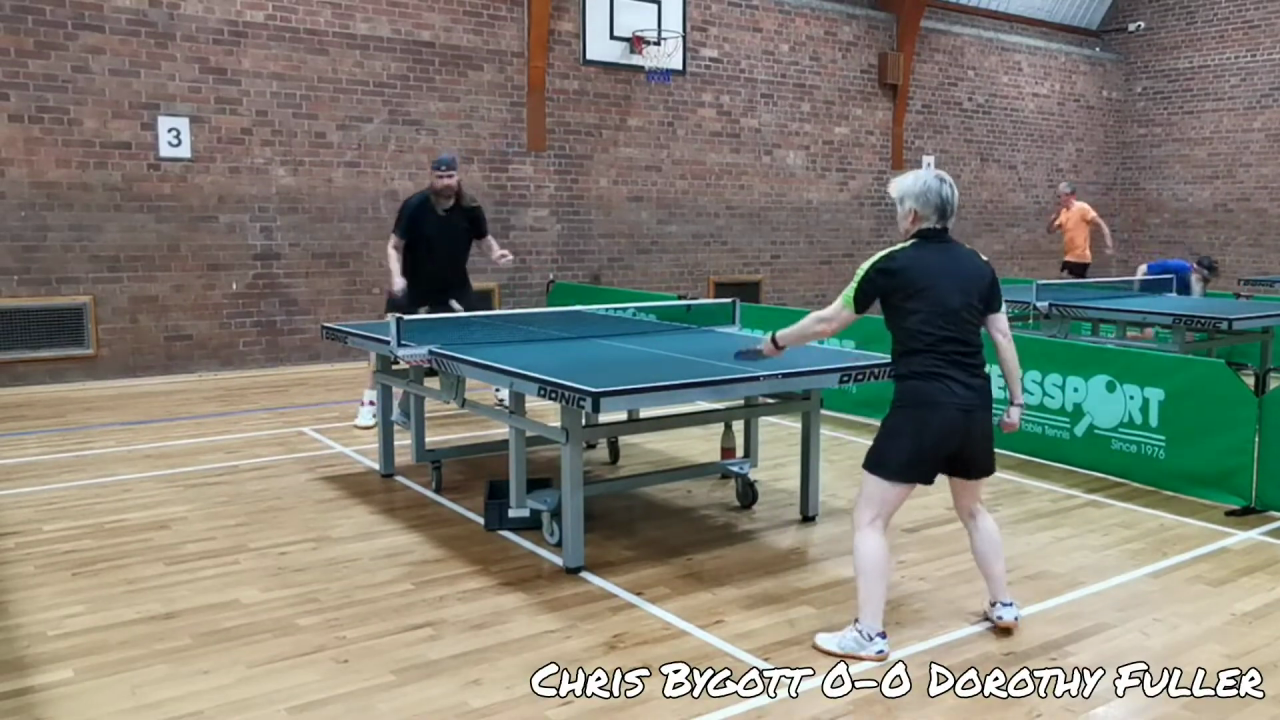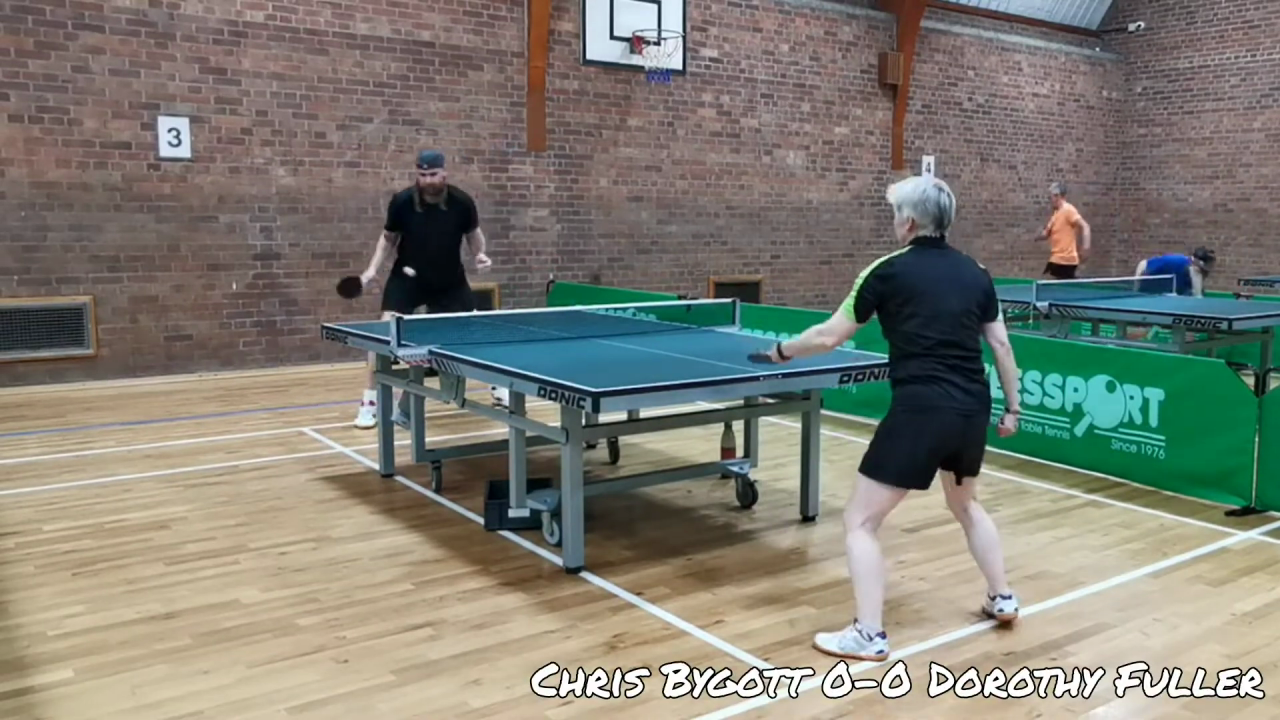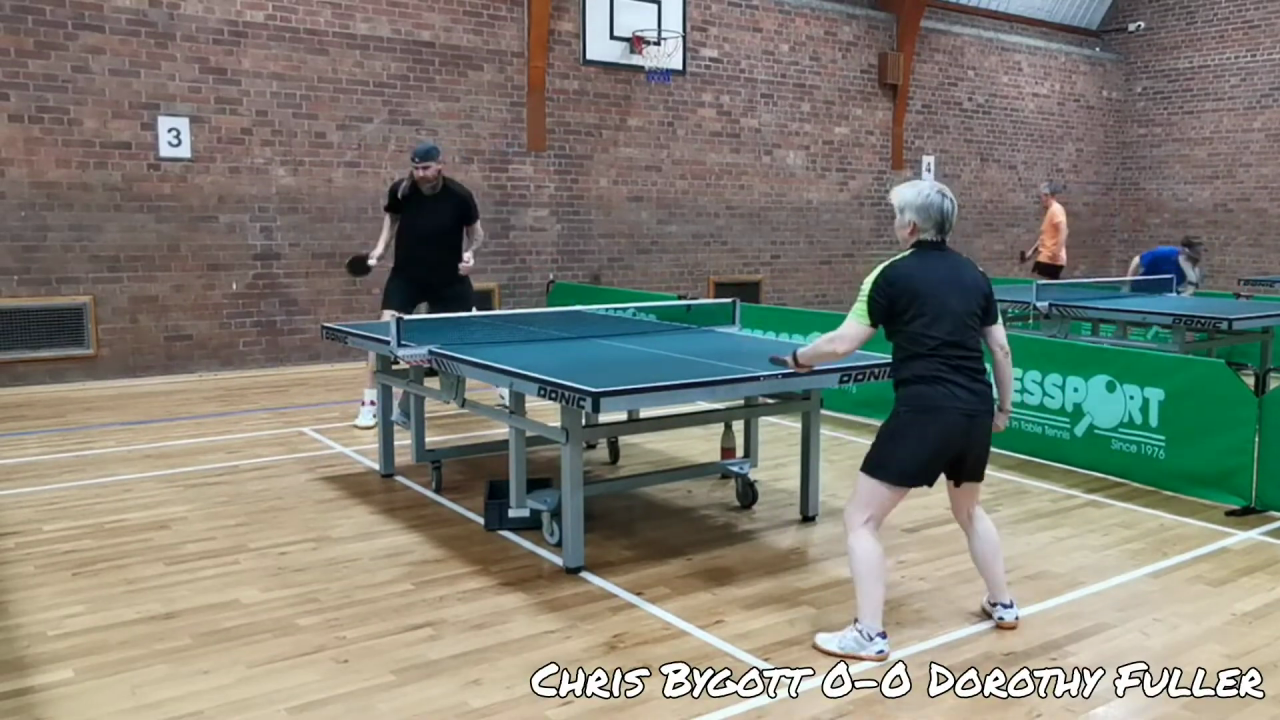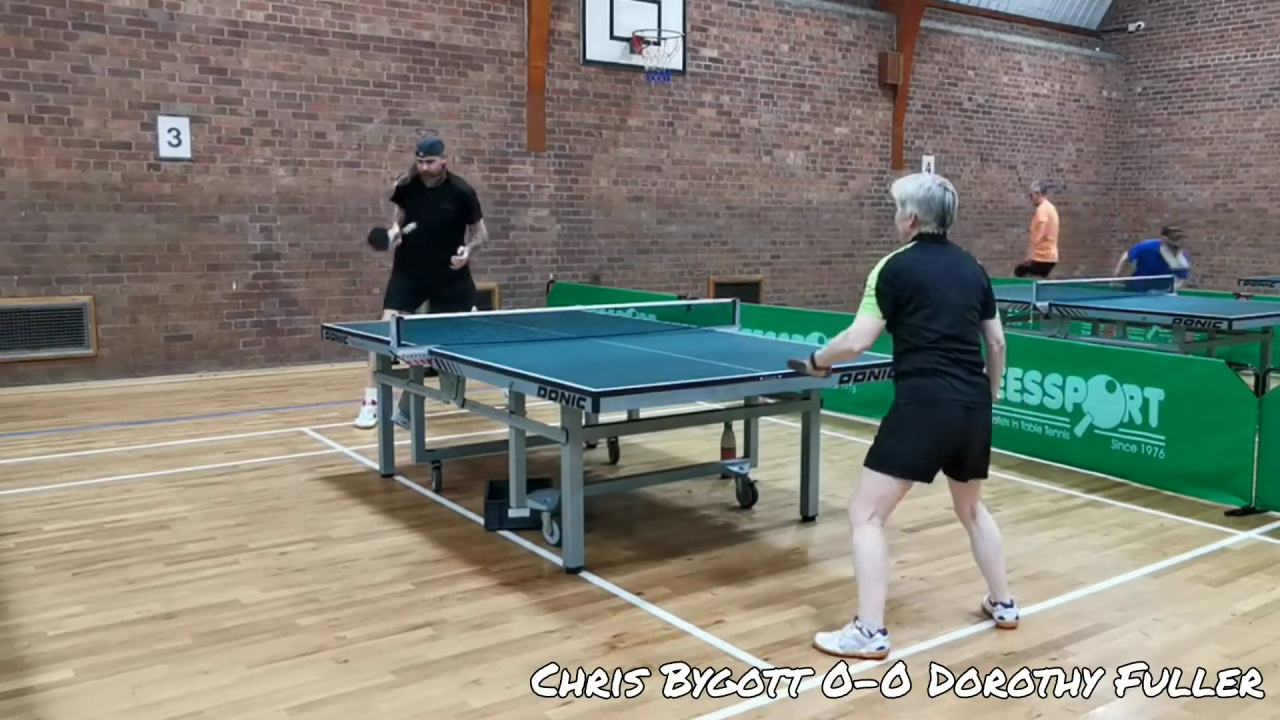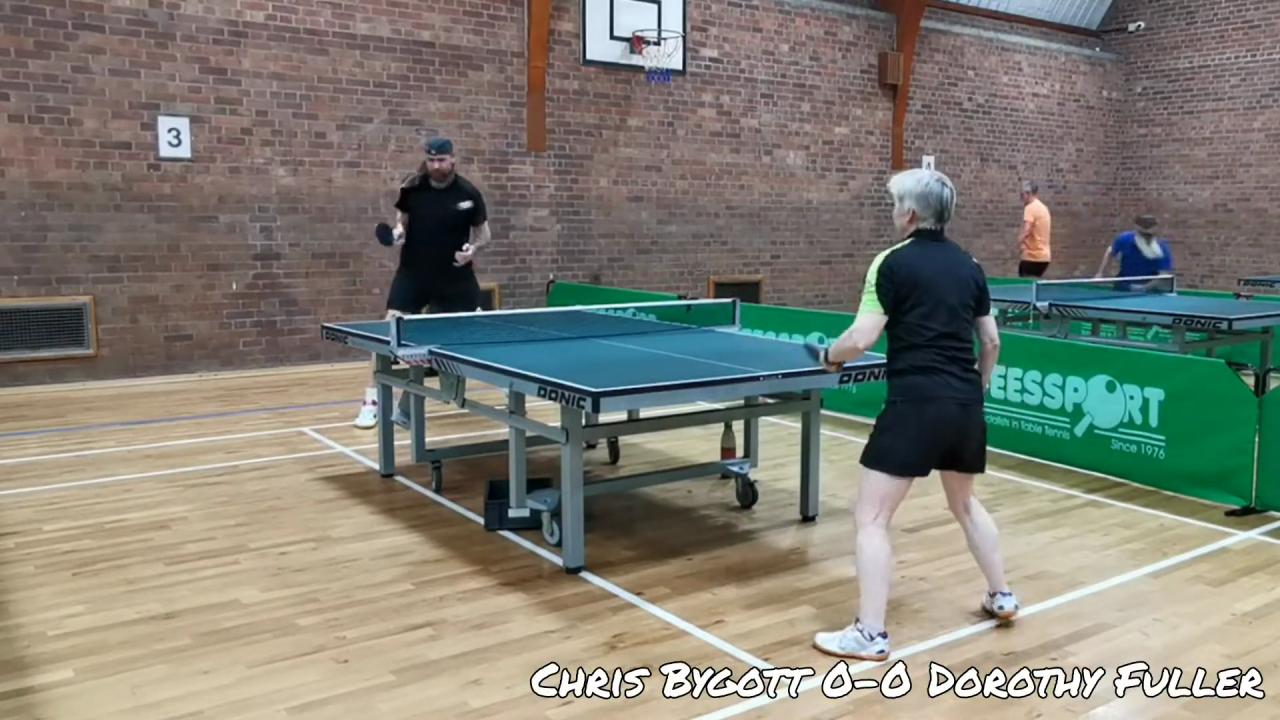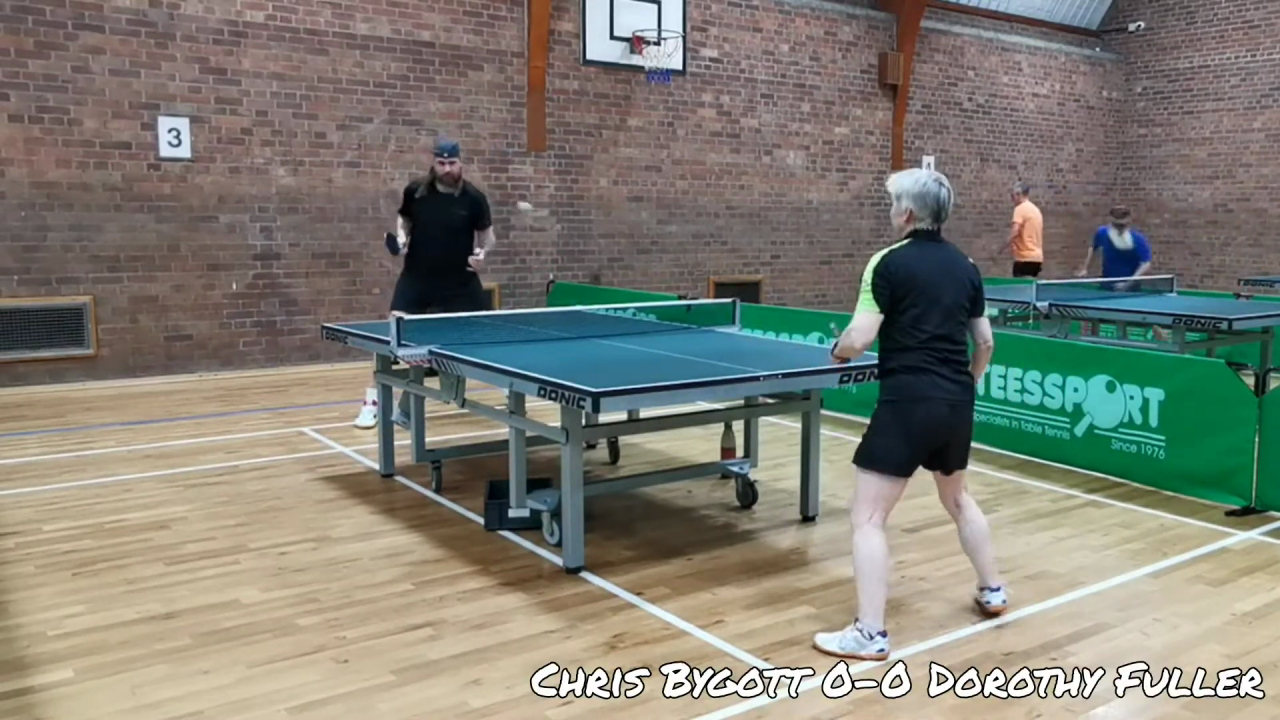
dt=0.1s
person 1, frame 1
left shoulder: (891, 264)
right shoulder: (979, 266)
left elbow: (828, 322)
right elbow: (1003, 337)
left wrist: (777, 341)
right wrist: (1016, 401)
left hip: (921, 407)
right hip: (974, 405)
left knee: (870, 521)
right knee: (972, 510)
left ankle: (869, 633)
right ankle: (1003, 605)
person 1, frame 2
left shoulder: (888, 272)
right shoulder: (975, 272)
left elbow: (830, 335)
right elbow: (1001, 346)
left wrist: (782, 350)
right wrist: (1011, 406)
left hip: (919, 411)
right hip: (972, 409)
left knee: (860, 521)
right knee: (966, 505)
left ankle: (868, 635)
right ankle: (1001, 598)
person 1, frame 3
left shoulder: (894, 274)
right shoulder: (974, 275)
left elbow: (843, 343)
right elbow: (1000, 348)
left wrist: (799, 358)
right wrist: (1003, 405)
left hip: (923, 411)
right hip: (975, 410)
left knee: (861, 519)
right knee: (968, 510)
left ankle: (869, 635)
right ankle: (1003, 604)
person 1, frame 4
left shoulder: (895, 267)
right shoulder: (973, 269)
left elbow: (858, 341)
right elbow: (996, 343)
left wrist: (817, 361)
right wrist: (990, 395)
left hip: (922, 405)
right hip: (972, 405)
left knee: (866, 515)
right knee: (970, 507)
left ankle: (870, 632)
right ankle: (1002, 603)
person 1, frame 5
left shoulder: (894, 262)
right shoulder: (968, 265)
left elbow: (862, 337)
right elbow: (991, 340)
left wrist: (830, 355)
left hip: (917, 401)
right hip: (964, 401)
left knee: (870, 516)
right knee: (964, 503)
left ankle: (870, 634)
right ankle: (1001, 596)
person 1, frame 6
left shoulder: (890, 262)
right shoulder: (965, 266)
left elbow: (857, 338)
right elbow: (984, 340)
left wrist: (838, 348)
left hip: (907, 401)
right hip: (956, 400)
left knee: (868, 516)
right knee: (956, 498)
left ankle: (871, 632)
right ankle: (991, 588)
person 2, frame 1
left shoulder: (470, 209)
right shoulder: (414, 205)
left elbow: (485, 240)
right elbow: (394, 246)
left wrist: (497, 254)
right wrist: (396, 276)
left hip: (454, 285)
right hip: (413, 283)
left ankle: (502, 390)
right ankle: (369, 402)
person 2, frame 2
left shoulder: (461, 203)
right shoulder: (401, 202)
left elbow: (474, 235)
right elbow: (388, 237)
left wrist: (480, 255)
right wrist: (373, 267)
left hip: (450, 282)
right hip: (407, 280)
left ankle: (498, 389)
right ankle: (370, 403)
person 2, frame 3
left shoulder: (459, 195)
right shoulder: (400, 190)
left elbow: (476, 231)
right elbow: (391, 216)
left wrist: (471, 253)
right wrist: (380, 247)
left hip: (449, 279)
right hip: (406, 276)
right ankle: (370, 402)
person 2, frame 4
left shoulder: (461, 191)
right shoulder: (406, 185)
left elbow: (480, 231)
left wrist: (468, 250)
right wrist: (395, 229)
left hip: (451, 275)
right hip: (409, 273)
right ankle: (371, 402)
person 2, frame 5
left shoulder: (468, 193)
right shoulder: (411, 187)
left elbow: (484, 233)
left wrist: (473, 248)
right wrist: (399, 229)
left hip: (455, 276)
right hip: (413, 274)
right ankle: (372, 402)
person 2, frame 6
left shoulder: (474, 198)
right shoulder: (415, 191)
left elbow: (486, 235)
right elbow: (403, 219)
left wrist: (483, 253)
right wrist: (401, 234)
left hip: (461, 281)
right hip: (418, 277)
right ankle: (372, 402)
